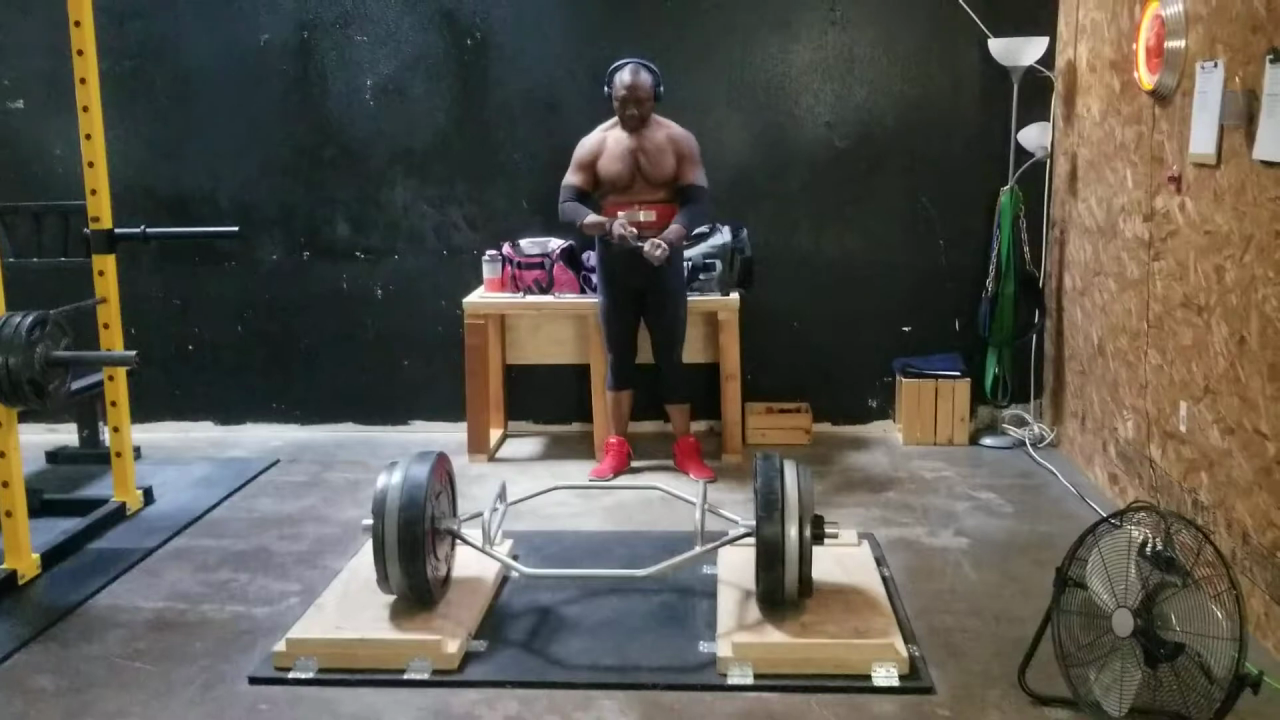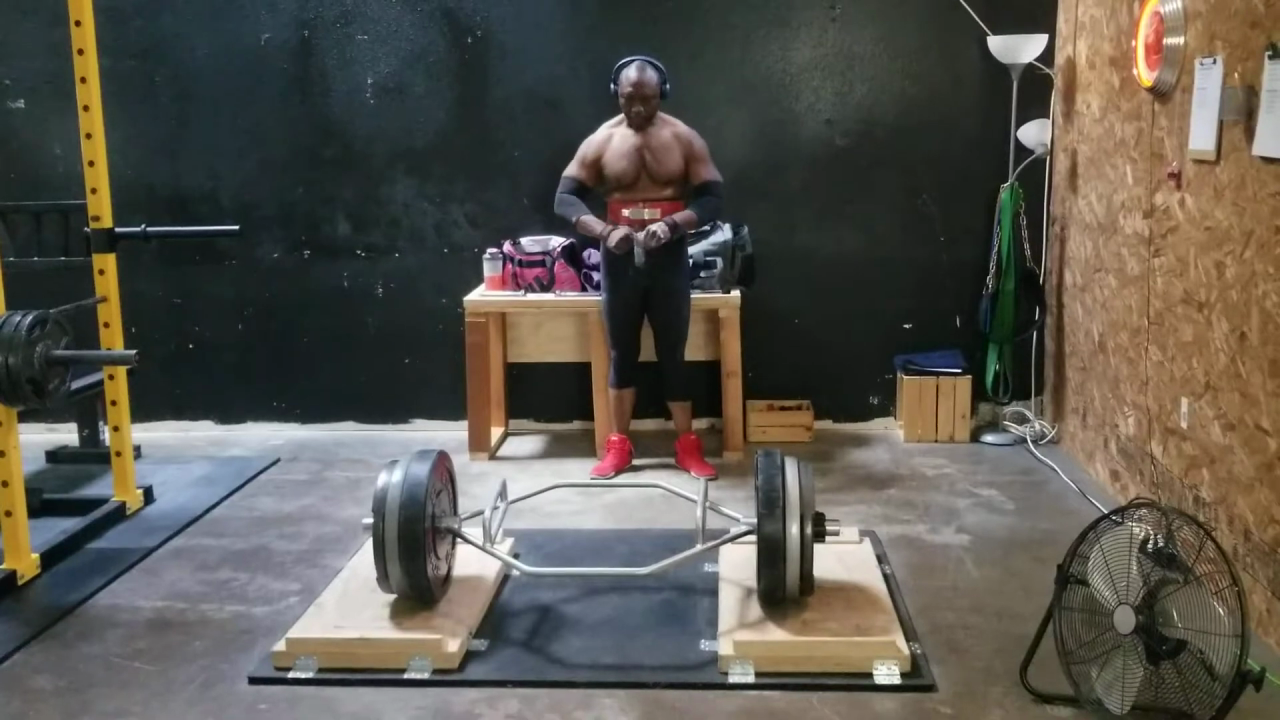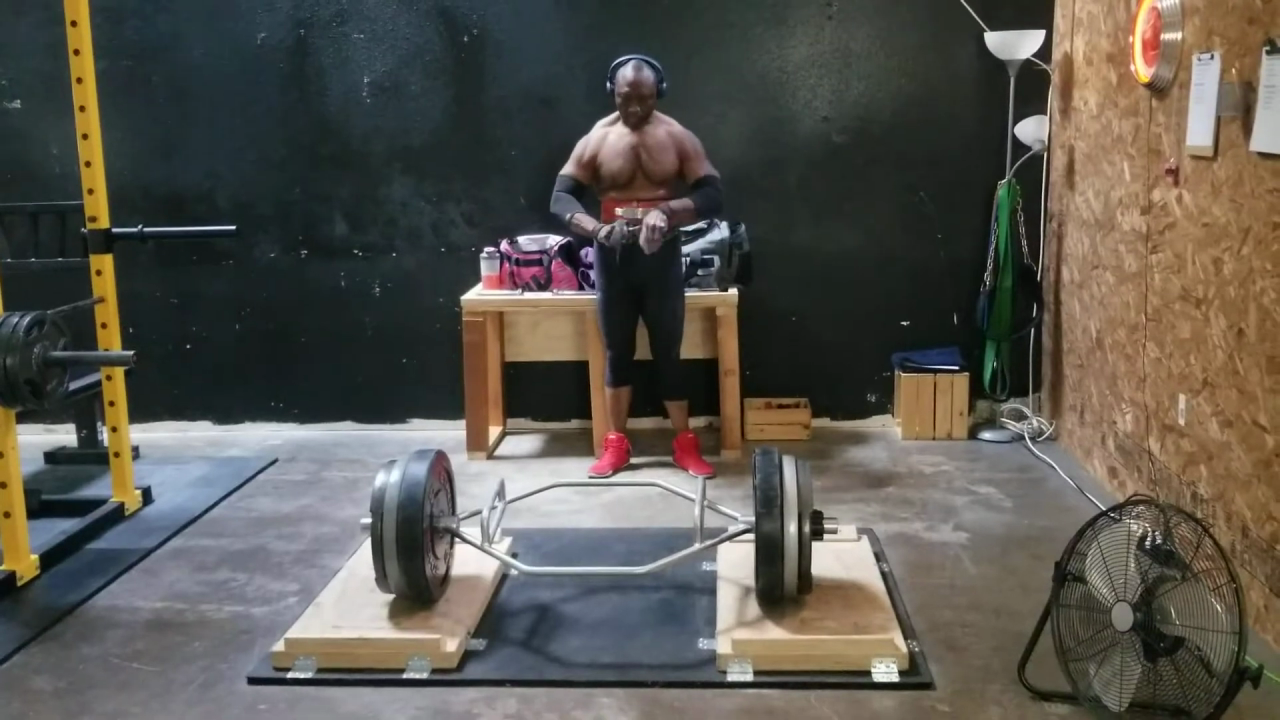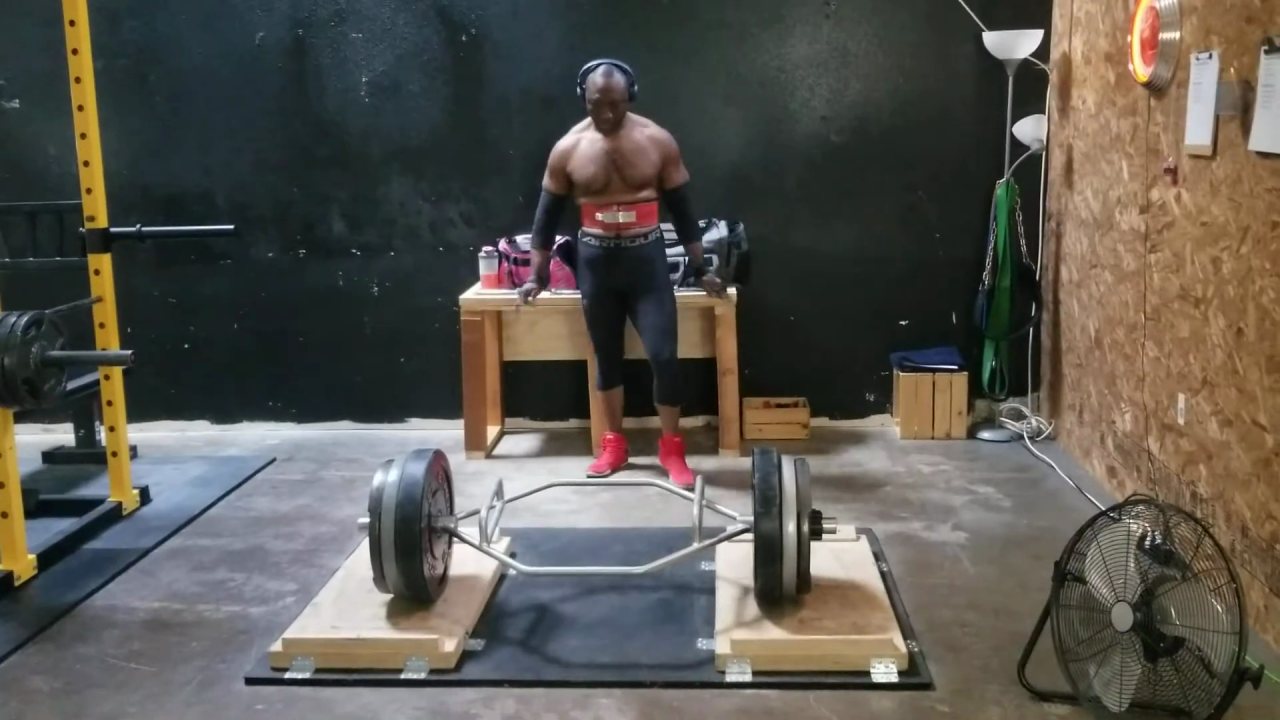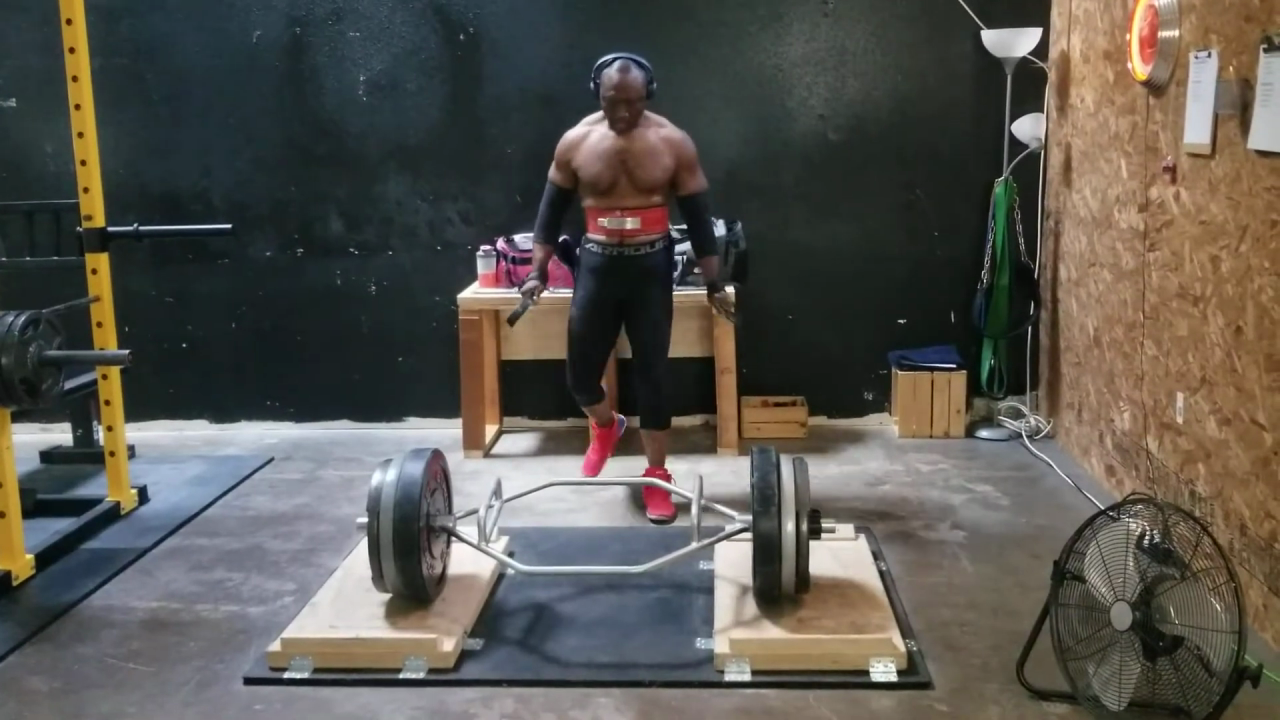
dt=0.5s
person 1, frame 1
left shoulder: (680, 141)
right shoulder: (593, 144)
left elbow: (696, 204)
right elbow: (568, 205)
left wrist: (668, 241)
right wrist: (607, 224)
left hip: (664, 259)
right hip: (614, 259)
left knee: (670, 355)
right knee: (619, 356)
left ankle: (686, 447)
right ankle: (617, 447)
person 1, frame 2
left shoulder: (685, 139)
right shoulder: (599, 142)
left elbow: (713, 199)
right elbow: (564, 198)
left wrist: (673, 224)
right wrist: (604, 231)
left hip: (670, 256)
right hip: (620, 259)
left knee: (672, 354)
right knee: (622, 353)
left ankle: (688, 445)
right ankle: (619, 444)
person 1, frame 3
left shoulder: (680, 138)
right shoulder: (595, 140)
left elbow: (713, 196)
right elbow: (561, 196)
left wrist: (667, 211)
right wrist: (595, 228)
left hip: (662, 255)
right hip: (613, 256)
left knee: (668, 353)
right knee: (617, 352)
left ankle: (685, 443)
right ankle: (616, 443)
person 1, frame 4
left shoulder: (658, 140)
right shoulder: (568, 148)
left elbow: (680, 206)
right elbow: (548, 212)
left wrist: (699, 268)
right wrist: (536, 274)
left hip: (646, 256)
right hip: (595, 259)
left knee: (663, 354)
right knee: (607, 356)
left ankle: (672, 447)
right ankle: (613, 443)
person 1, frame 5
left shoulder: (674, 143)
right shoulder: (575, 142)
left elbow: (697, 216)
right elbow: (552, 208)
left wrist: (713, 284)
right wrist: (538, 271)
left hip: (652, 266)
right hip: (596, 264)
left knee: (651, 374)
right knee: (580, 370)
left ankle: (656, 476)
right ankle: (606, 426)
